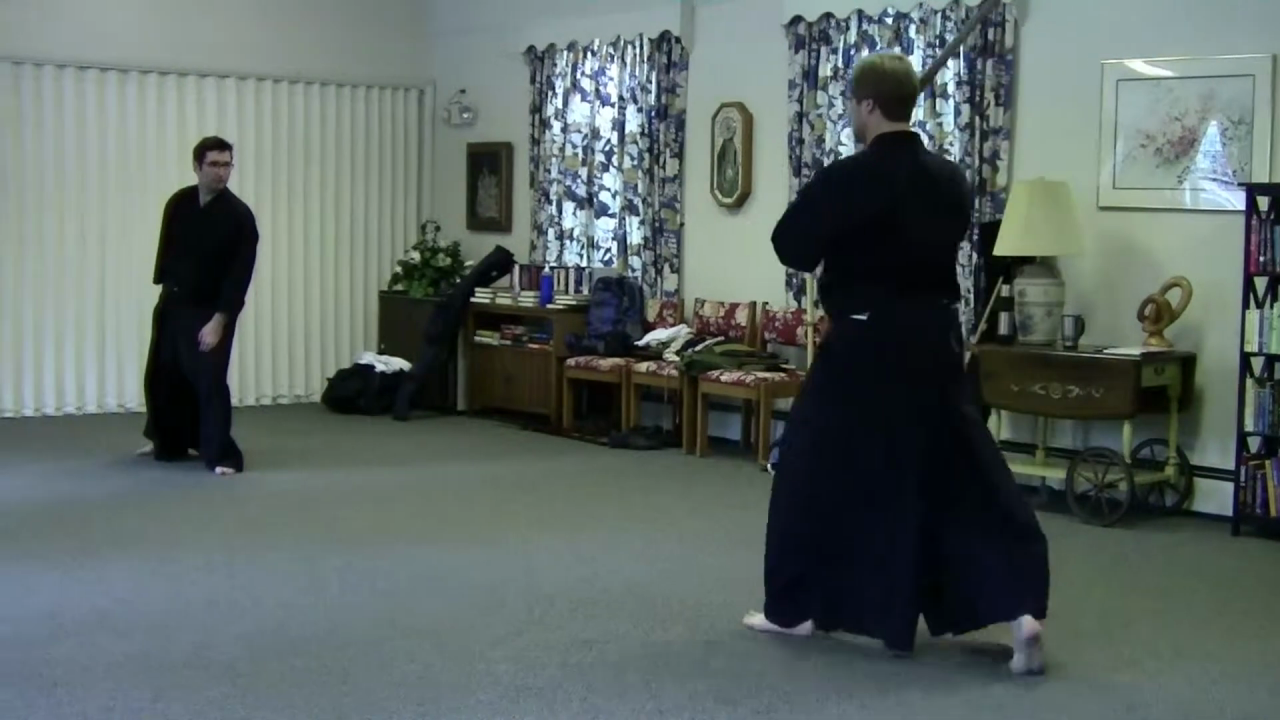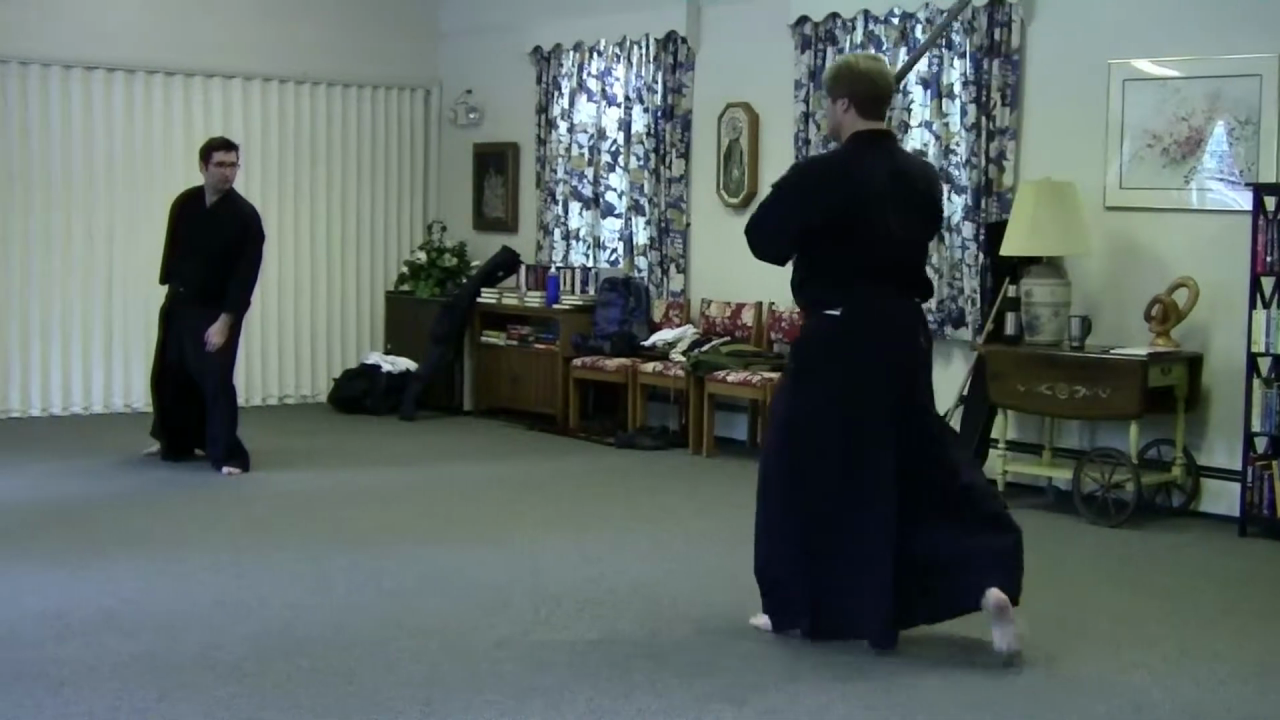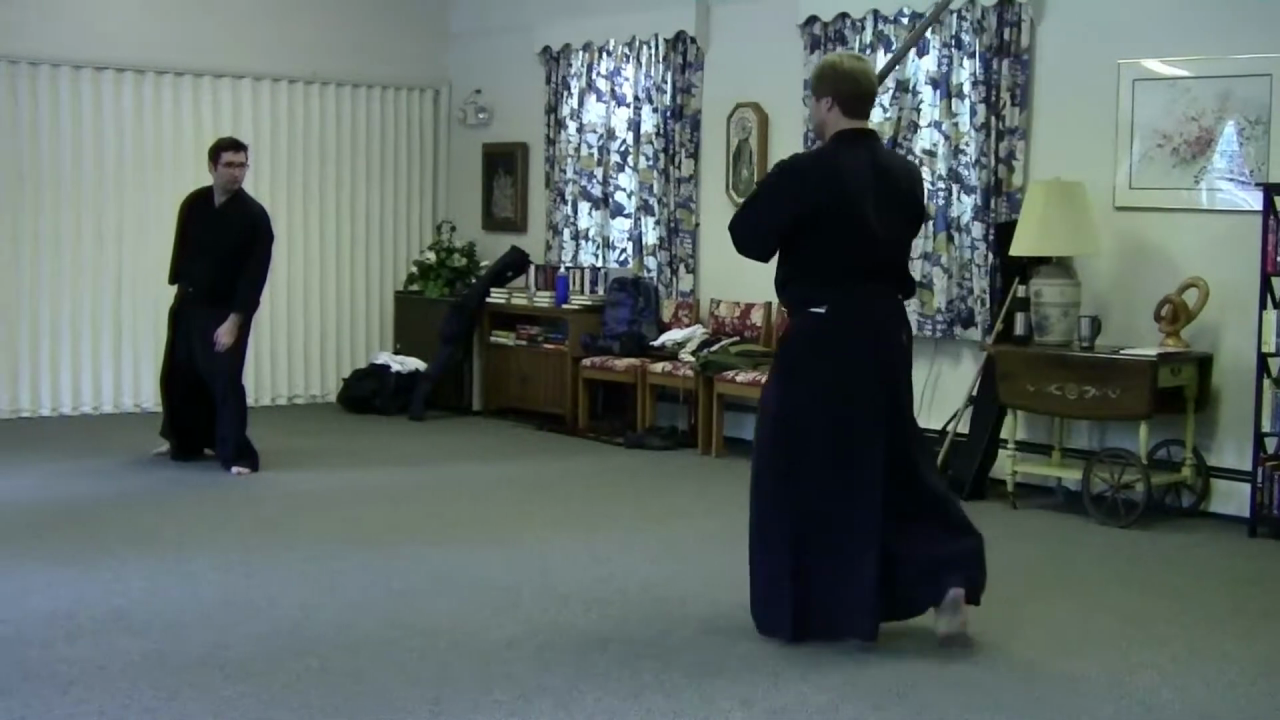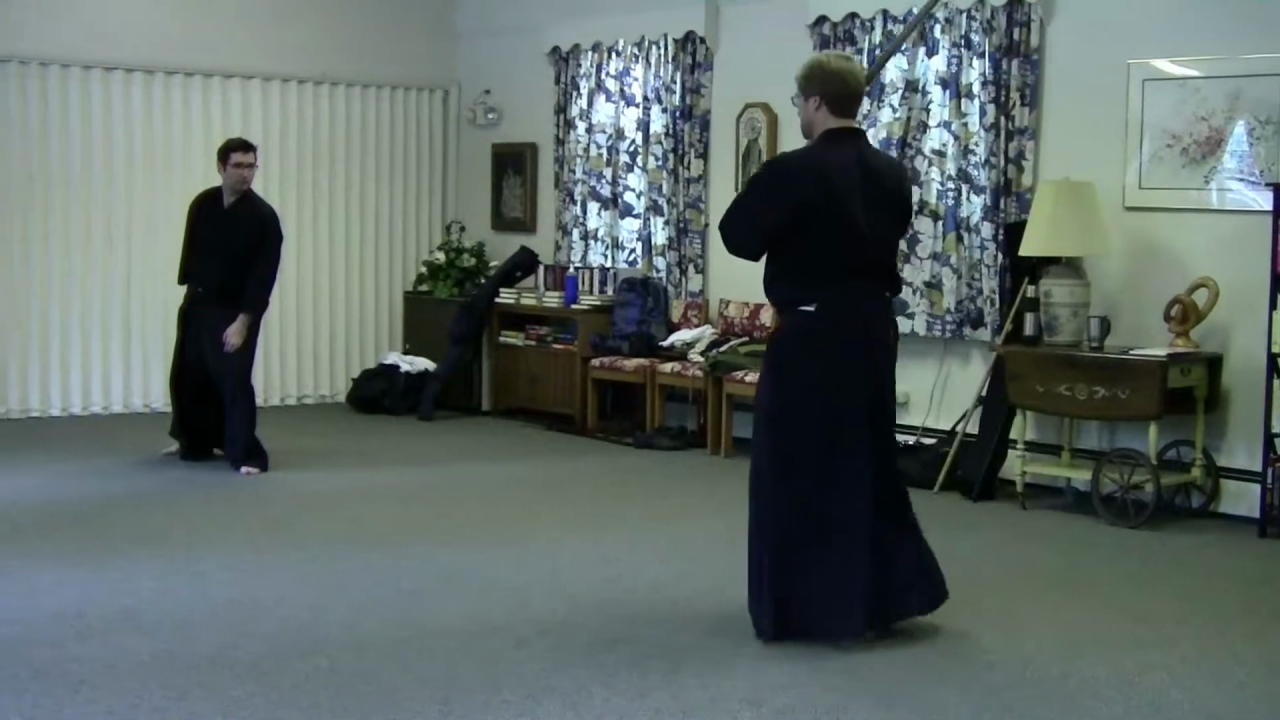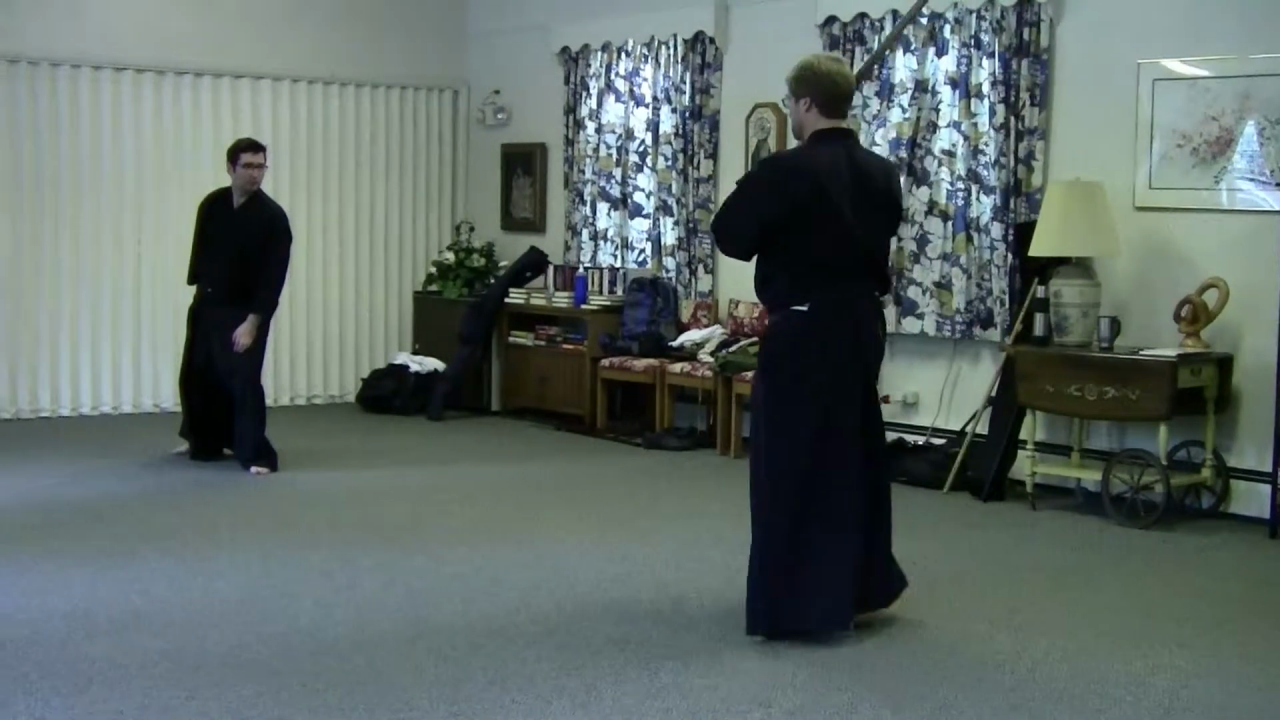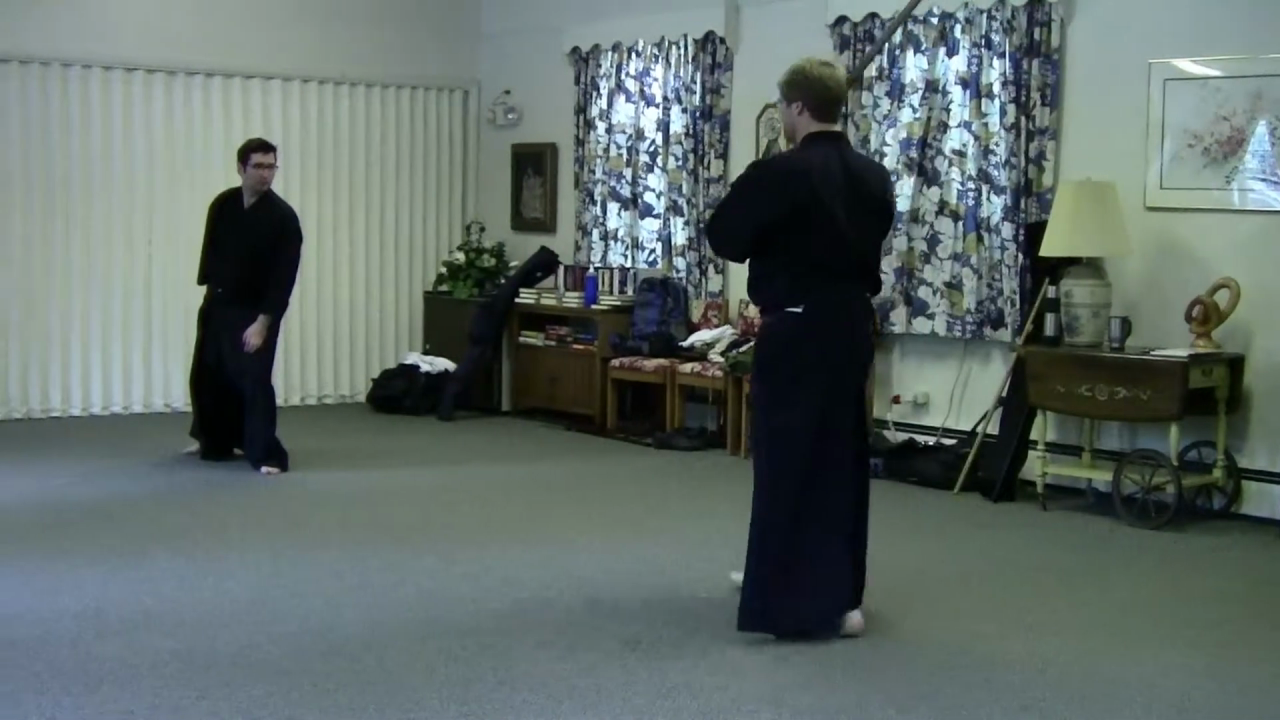
dt=0.1s
person 1, frame 1
left shoulder: (846, 179)
right shoulder: (950, 179)
left elbow: (791, 247)
left hip: (864, 342)
right hip: (933, 339)
left knee: (815, 467)
right knee: (967, 472)
left ankle: (792, 606)
right ankle: (1019, 607)
person 1, frame 2
left shoulder: (819, 175)
right shoulder: (923, 177)
left elbow: (765, 241)
left hip: (836, 338)
right hip: (903, 333)
left knee: (798, 466)
right knee: (926, 464)
left ankle: (795, 608)
right ankle: (989, 581)
person 1, frame 3
left shoulder: (803, 173)
right shoulder: (904, 174)
left elbow: (749, 238)
left hip: (823, 334)
right hip: (886, 328)
left knee: (797, 465)
right knee: (894, 458)
left ankle: (804, 605)
right ankle: (947, 576)
person 1, frame 4
left shoulder: (792, 172)
right shoulder: (893, 173)
left elbow: (737, 237)
left hip: (812, 331)
right hip: (874, 325)
left knee: (798, 465)
right knee: (866, 457)
left ankle: (803, 607)
right ankle: (900, 589)
person 1, frame 5
left shoulder: (784, 170)
right shoulder: (882, 173)
left elbow: (730, 237)
left hip: (804, 328)
right hip: (862, 322)
left knee: (796, 459)
right knee: (850, 452)
left ankle: (816, 602)
right ankle: (861, 583)
person 1, frame 6
left shoulder: (777, 173)
right shoulder: (874, 176)
left elbow: (724, 239)
left hip: (798, 329)
right hip: (853, 324)
left knee: (796, 459)
right knee: (839, 450)
left ankle: (822, 603)
right ankle: (830, 587)
person 2, frame 1
left shoulder: (239, 215)
right shoulder: (178, 203)
left elbow: (239, 274)
right elbow: (167, 250)
left wrist: (219, 320)
right wrist: (166, 290)
left hip: (211, 310)
right hip: (173, 304)
left knee: (210, 379)
right knee: (163, 376)
left ankle: (221, 454)
right ankle: (168, 442)
person 2, frame 2
left shoulder: (245, 216)
right shoulder: (184, 203)
left elbow: (246, 275)
right elbow: (172, 251)
left wrist: (225, 321)
right wrist: (172, 291)
left hip: (217, 311)
right hip: (179, 305)
left knee: (216, 379)
right knee: (169, 376)
left ankle: (228, 455)
right ankle: (175, 442)
person 2, frame 3
left shoulder: (254, 216)
right shoulder: (193, 204)
left elbow: (254, 275)
right elbow: (182, 252)
left wrist: (235, 321)
right wrist: (182, 290)
left hip: (226, 311)
right hip: (188, 305)
left knee: (225, 379)
right knee: (179, 376)
left ankle: (237, 454)
right ankle: (184, 442)
person 2, frame 4
left shoulder: (263, 216)
right shoulder: (202, 204)
left elbow: (264, 276)
right elbow: (190, 252)
left wrist: (243, 321)
right wrist: (191, 291)
left hip: (235, 311)
right hip: (198, 305)
left knee: (234, 379)
right knee: (188, 376)
left ankle: (246, 454)
right ankle: (194, 442)
person 2, frame 5
left shoulder: (272, 216)
right shoulder: (211, 205)
left elbow: (273, 275)
right elbow: (200, 252)
left wrist: (253, 322)
right wrist: (201, 291)
left hip: (245, 311)
right hip: (207, 306)
left knee: (244, 378)
right knee: (197, 376)
left ankle: (256, 454)
right ankle: (204, 442)
person 2, frame 6
left shoulder: (283, 217)
right shoulder: (222, 205)
left elbow: (284, 276)
right elbow: (210, 252)
left wrist: (263, 322)
right wrist: (211, 291)
left hip: (255, 312)
right hip: (217, 306)
left knee: (254, 379)
right knee: (208, 376)
left ankle: (266, 454)
right ankle: (214, 442)
